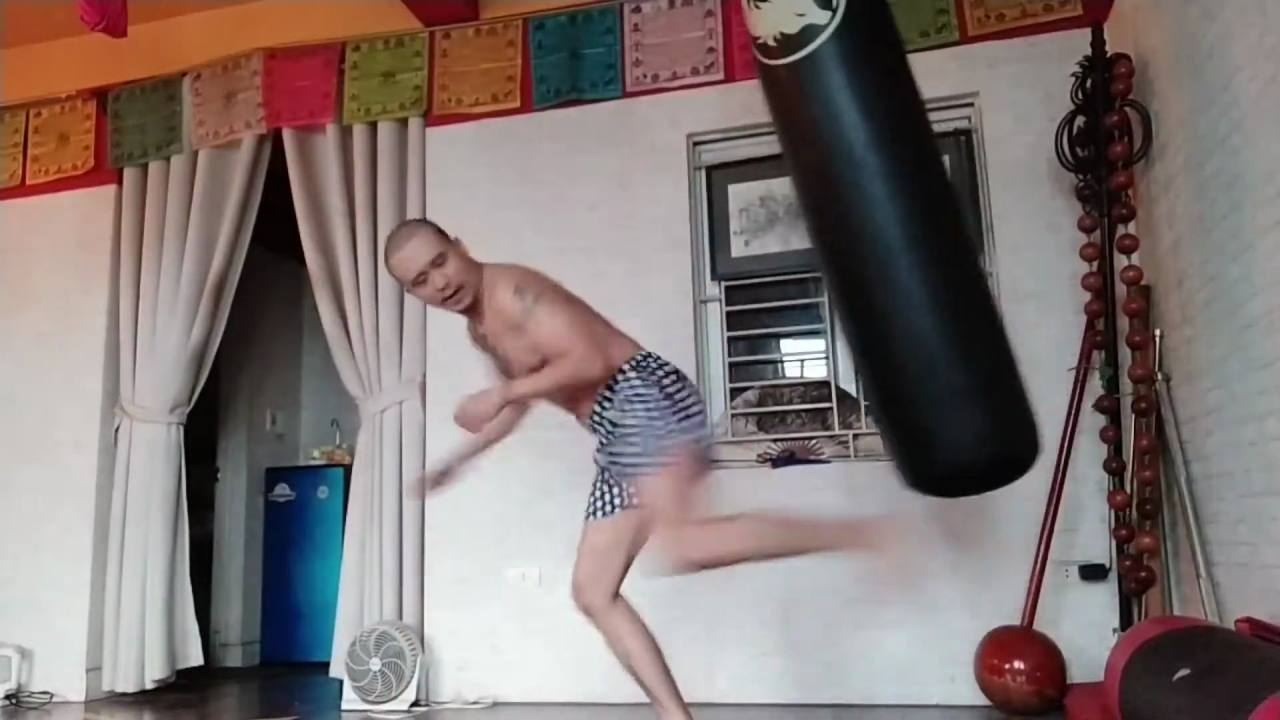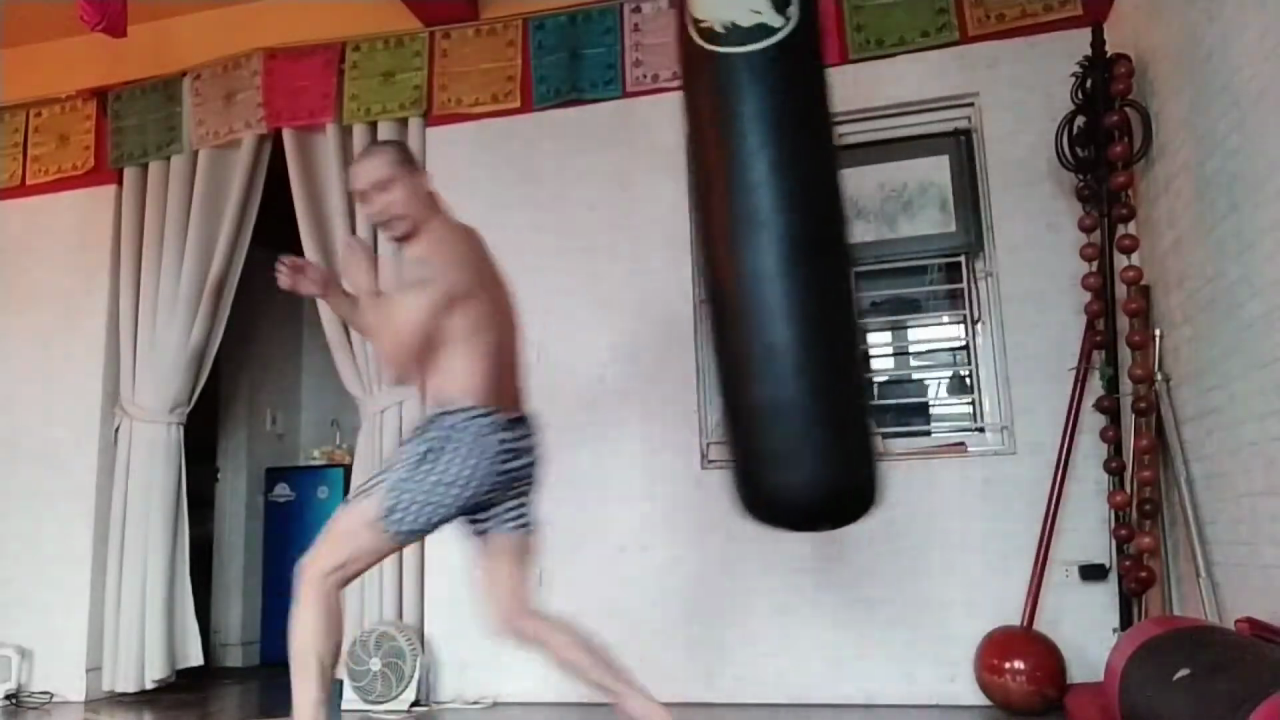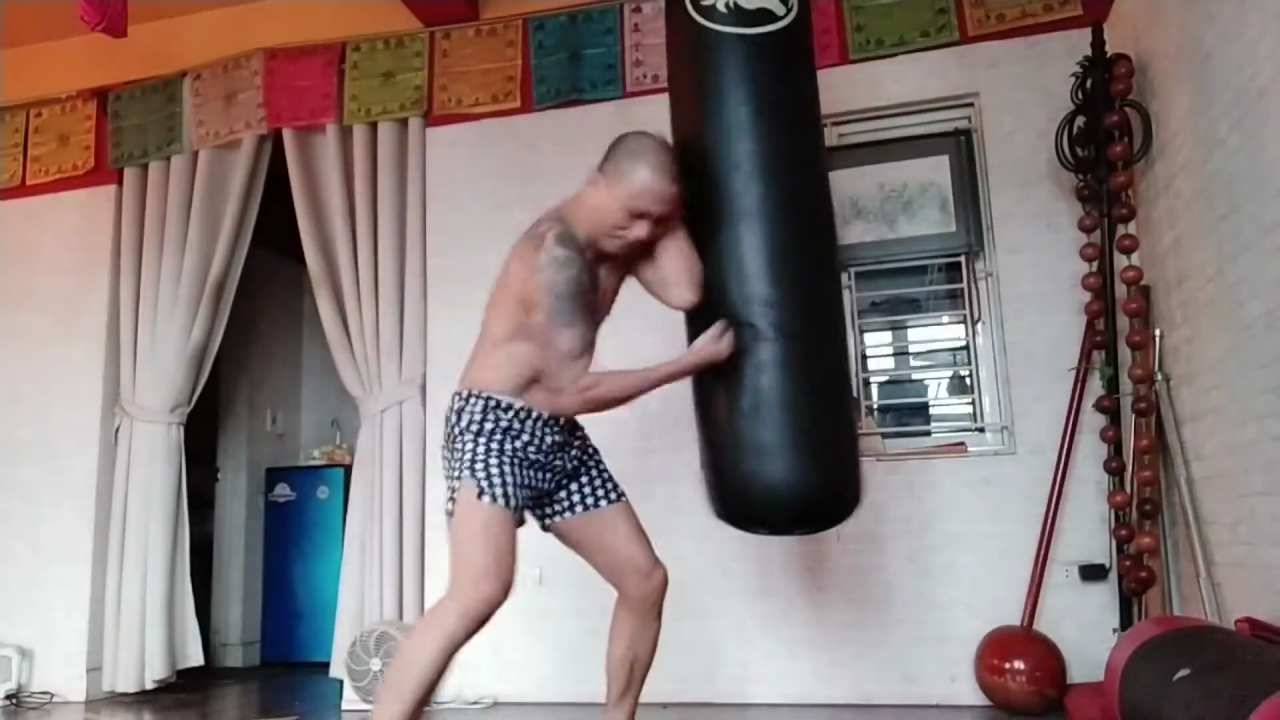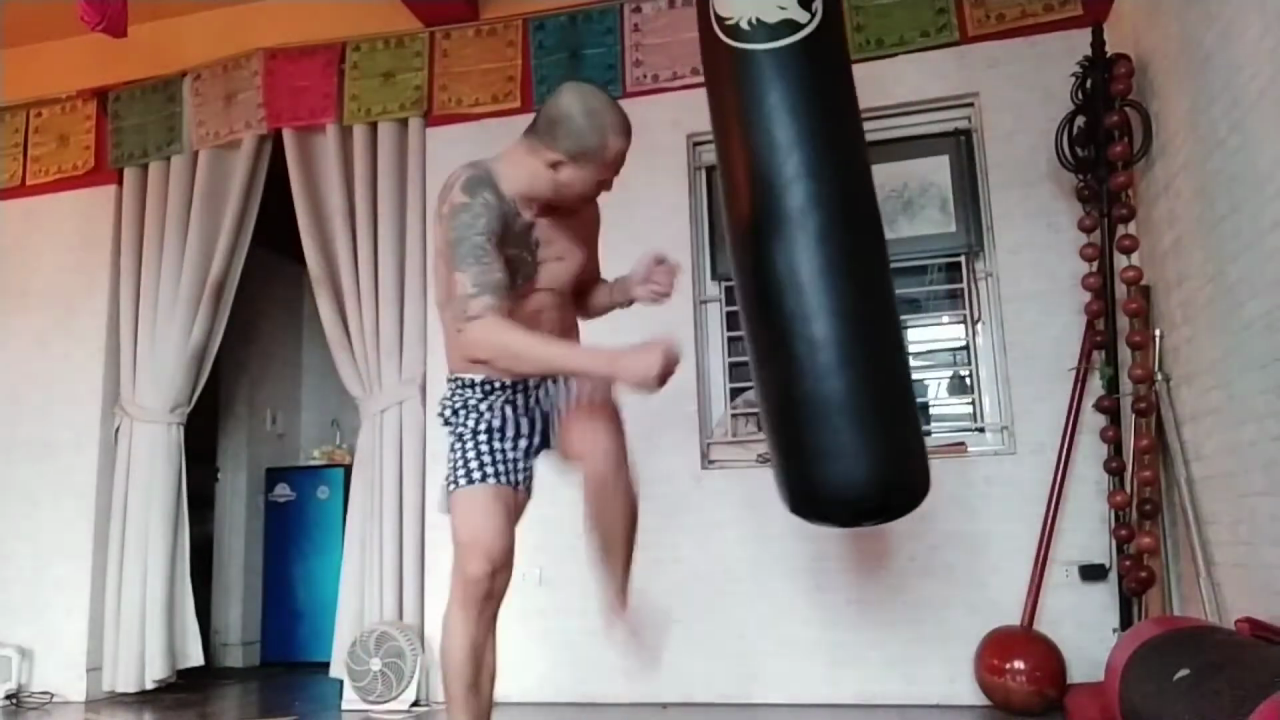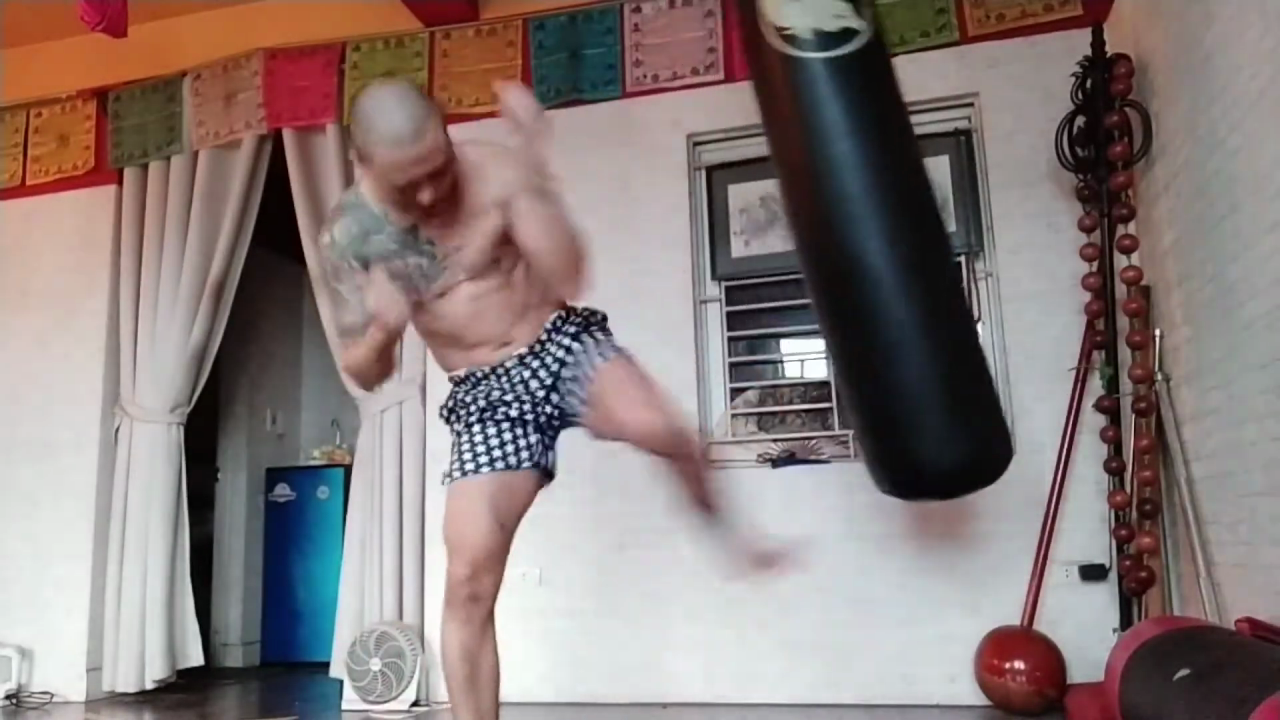
dt=0.3s
person 1, frame 1
left shoulder: (512, 288)
right shoulder: (480, 328)
left elbow: (588, 363)
right elbow: (521, 400)
left wrist: (500, 394)
right wrist: (458, 460)
left hip: (644, 399)
right hip: (619, 434)
left knee: (685, 544)
right knee: (593, 592)
left ankle: (851, 536)
person 1, frame 2
left shoulder: (434, 253)
right shoulder: (440, 251)
left elbow: (398, 363)
right elbow: (387, 335)
left wrist: (366, 288)
right wrist: (328, 289)
left hip: (459, 442)
right hip: (500, 445)
left knee: (317, 573)
right knee: (518, 615)
person 1, frame 3
left shoulder: (624, 239)
right shoulder: (555, 244)
left elbow: (686, 293)
right elbow: (571, 390)
left wrist: (664, 212)
right wrist: (689, 362)
left hip: (556, 435)
right hip: (494, 425)
left knee: (646, 581)
right knee: (476, 593)
person 1, frame 4
left shoulder: (579, 209)
right shoulder: (474, 200)
right elbow: (483, 332)
left wrist: (631, 288)
right wrist: (611, 362)
left hip: (565, 385)
right hip: (485, 402)
left knee: (596, 424)
right knee: (479, 574)
left ankle: (624, 598)
person 1, frame 5
left shoulder: (486, 168)
right shoulder: (348, 234)
left elbow: (566, 282)
right elbow: (366, 373)
left wrist: (528, 176)
right wrist: (381, 328)
left hip: (562, 345)
right hip: (486, 400)
left knee: (663, 431)
right knee: (468, 584)
left ankle: (723, 528)
